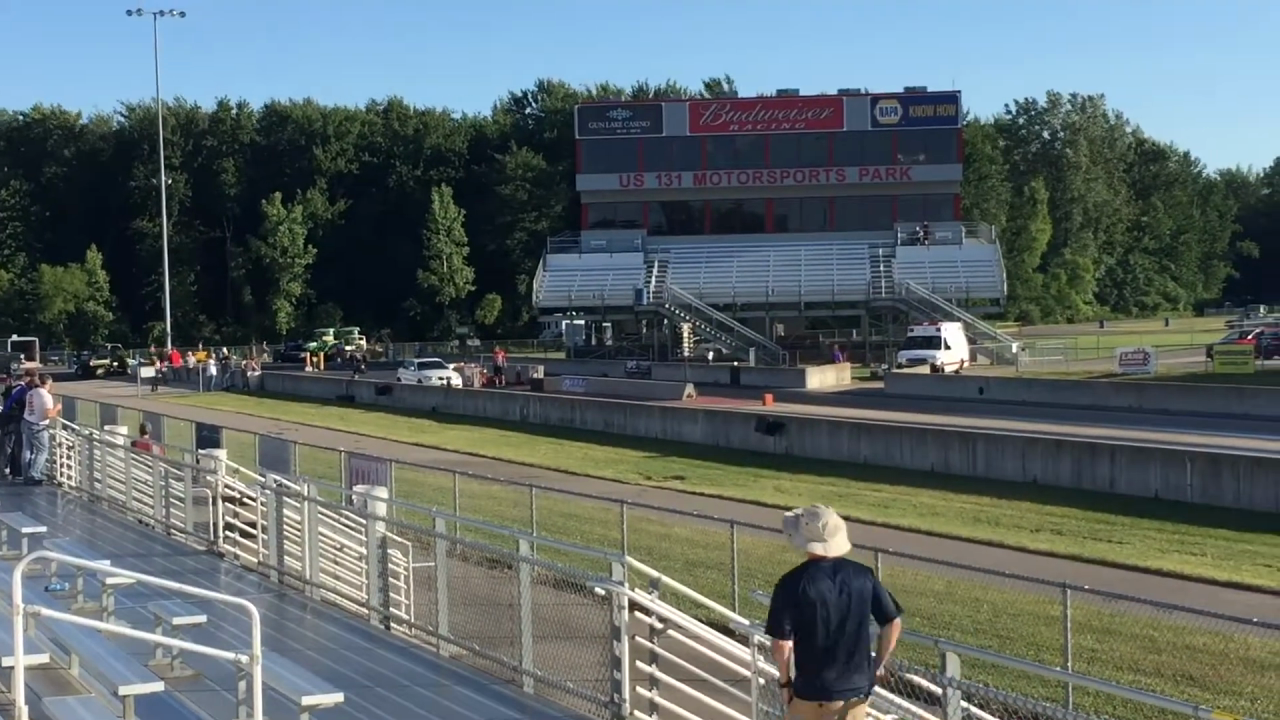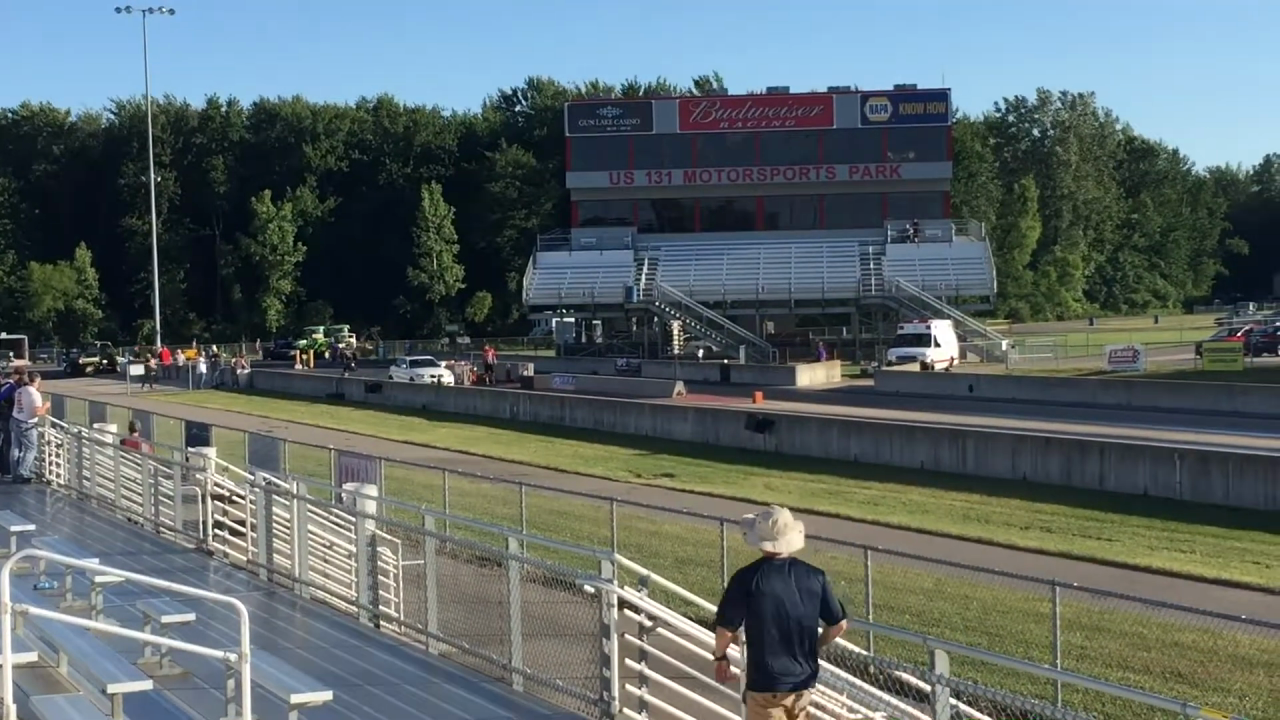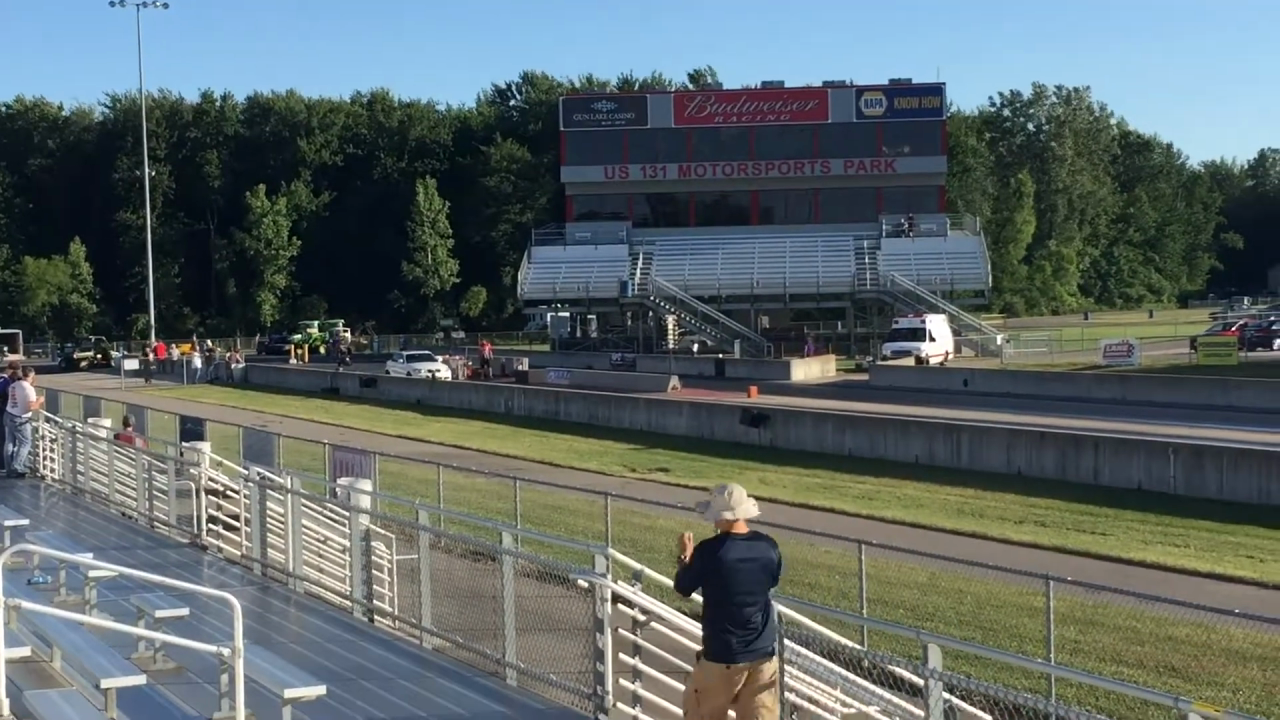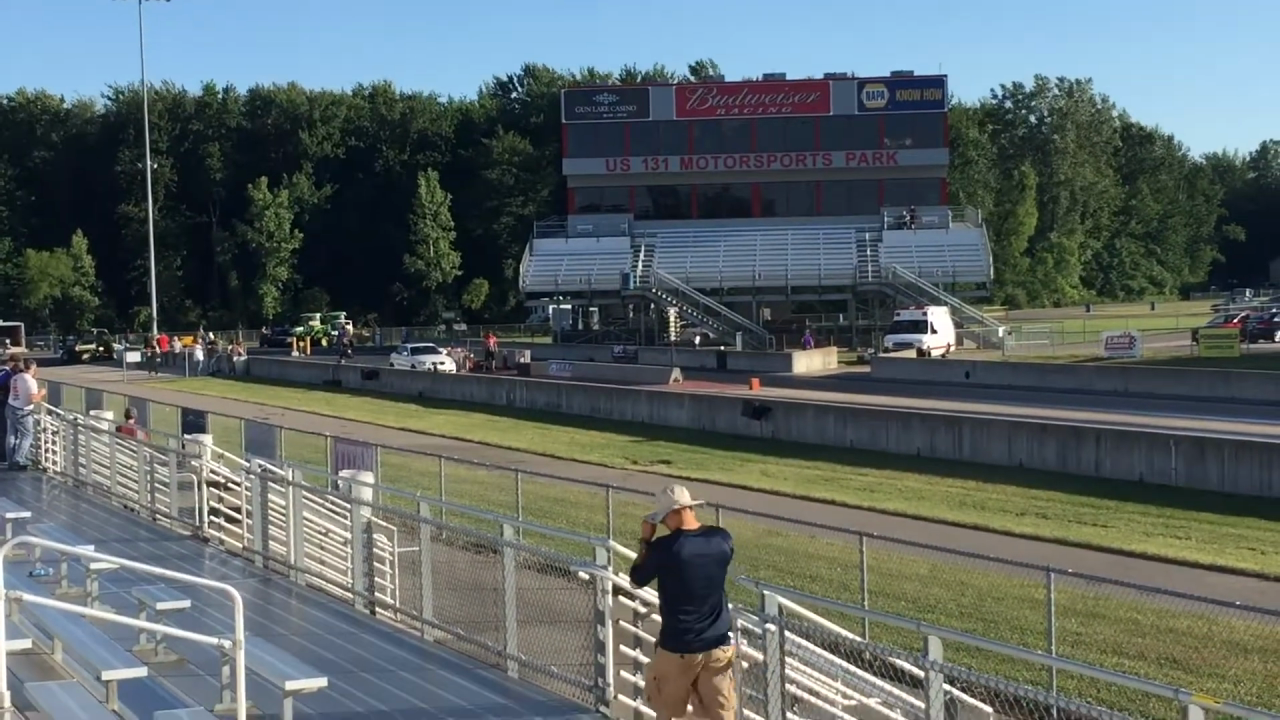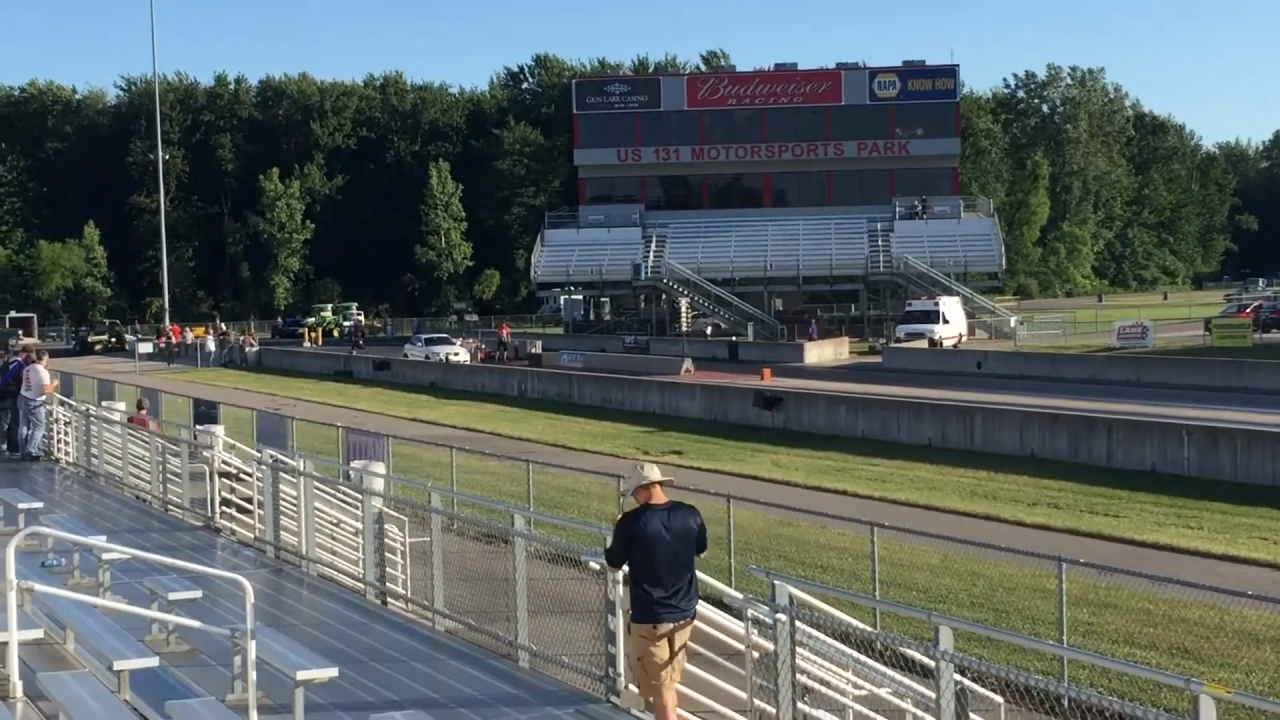
dt=0.3s
person 1, frame 1
left shoulder: (793, 583)
right shoulder: (863, 576)
left elbow: (782, 642)
right elbow: (893, 623)
left wrist: (785, 683)
right wrist: (879, 665)
left hip: (814, 693)
right hip: (857, 688)
person 1, frame 2
left shoulder: (747, 578)
right shoulder: (814, 576)
left elbow: (725, 631)
right elbow: (839, 625)
left wrist: (720, 657)
left hip: (766, 683)
right hip: (804, 680)
person 1, frame 3
left shoulder: (709, 550)
right shoulder: (769, 547)
left elbow: (682, 588)
left wrist: (684, 556)
left hip: (722, 657)
right hip: (763, 652)
person 1, frame 4
left shoulder: (665, 548)
right shoulder: (722, 539)
left elbow: (637, 580)
left wrist: (645, 541)
left hip: (677, 647)
right hip: (718, 643)
person 1, frame 5
left shoulder: (632, 522)
right shoulder: (690, 515)
left elbow: (614, 562)
right elbow: (700, 549)
left wrist: (619, 531)
left hip: (649, 619)
right hip: (684, 615)
left knee: (661, 694)
right knee: (668, 685)
